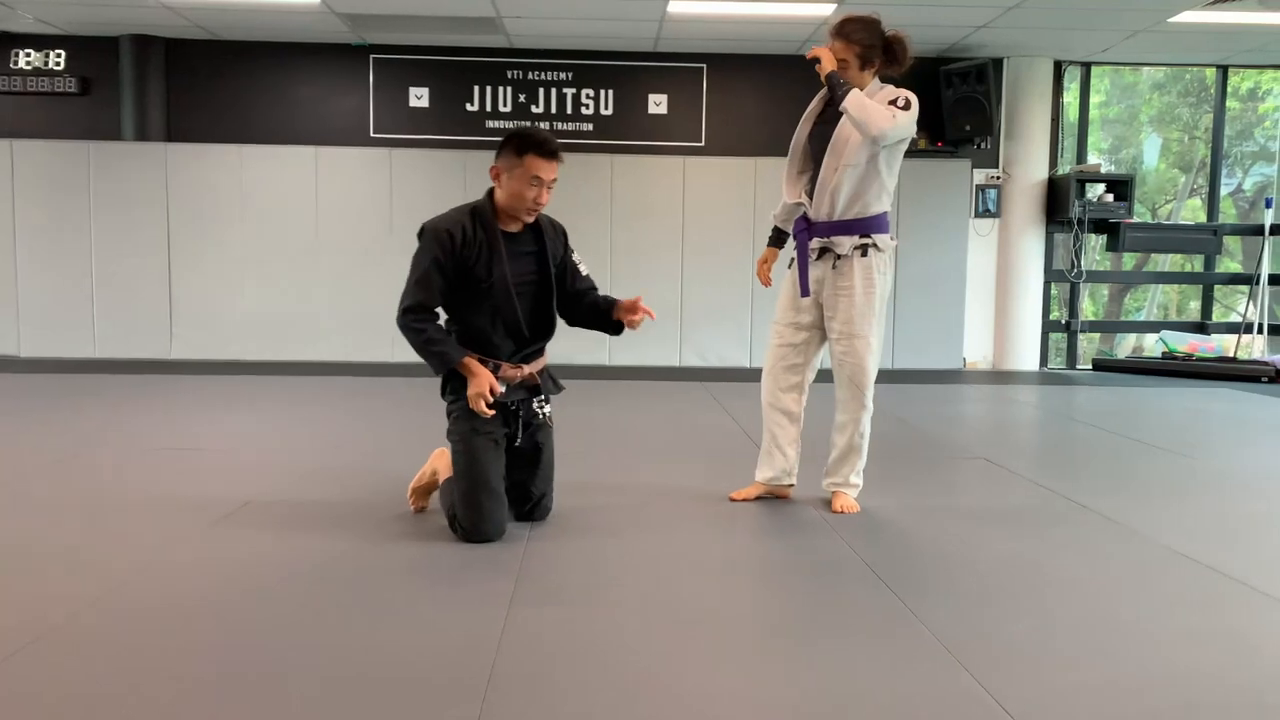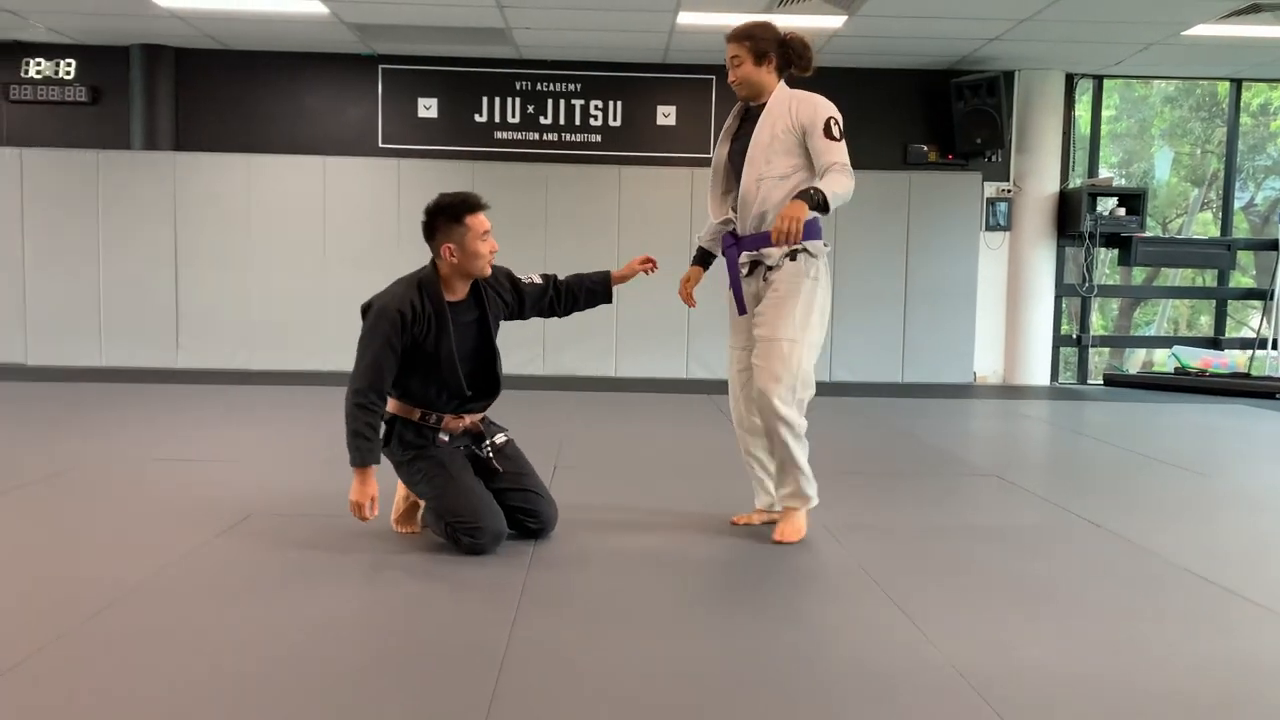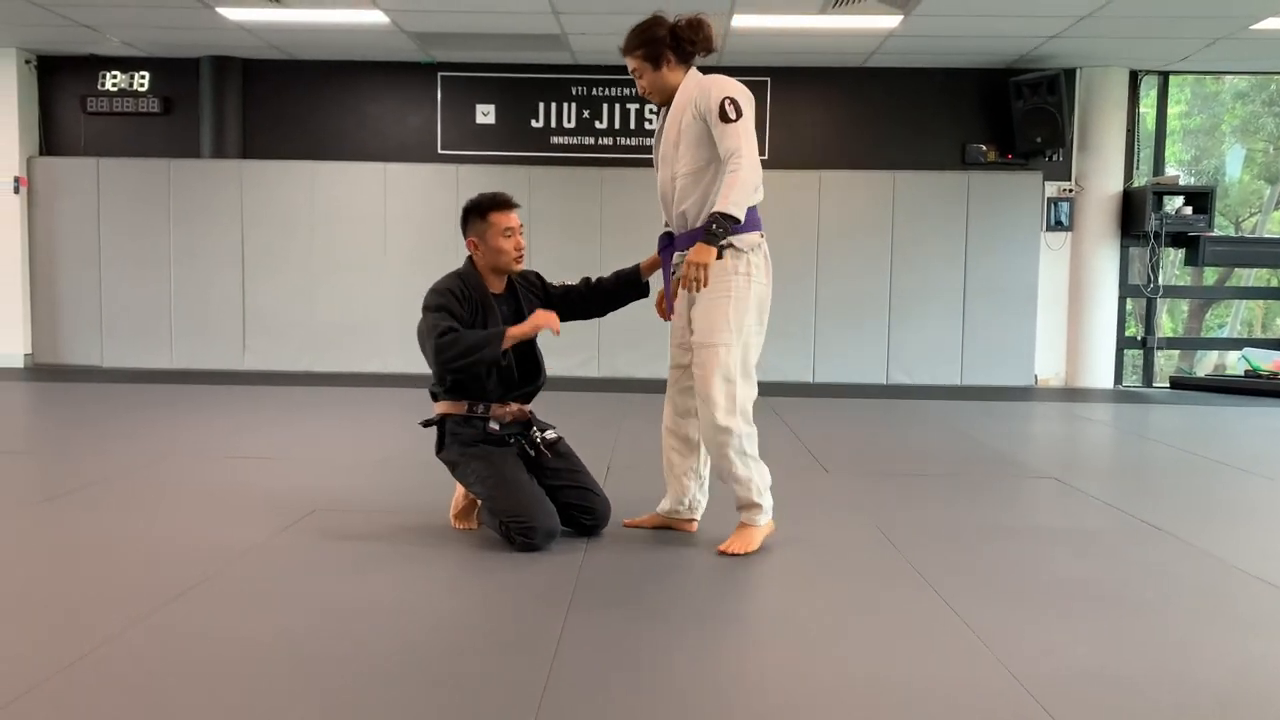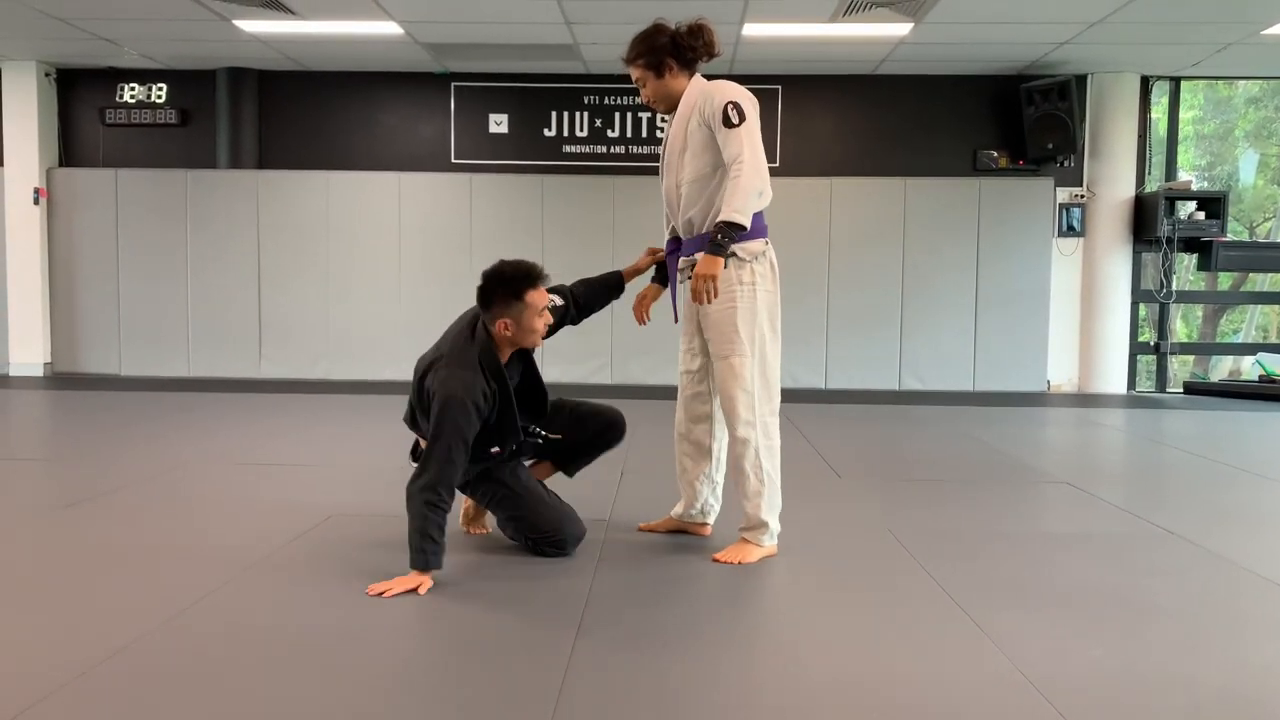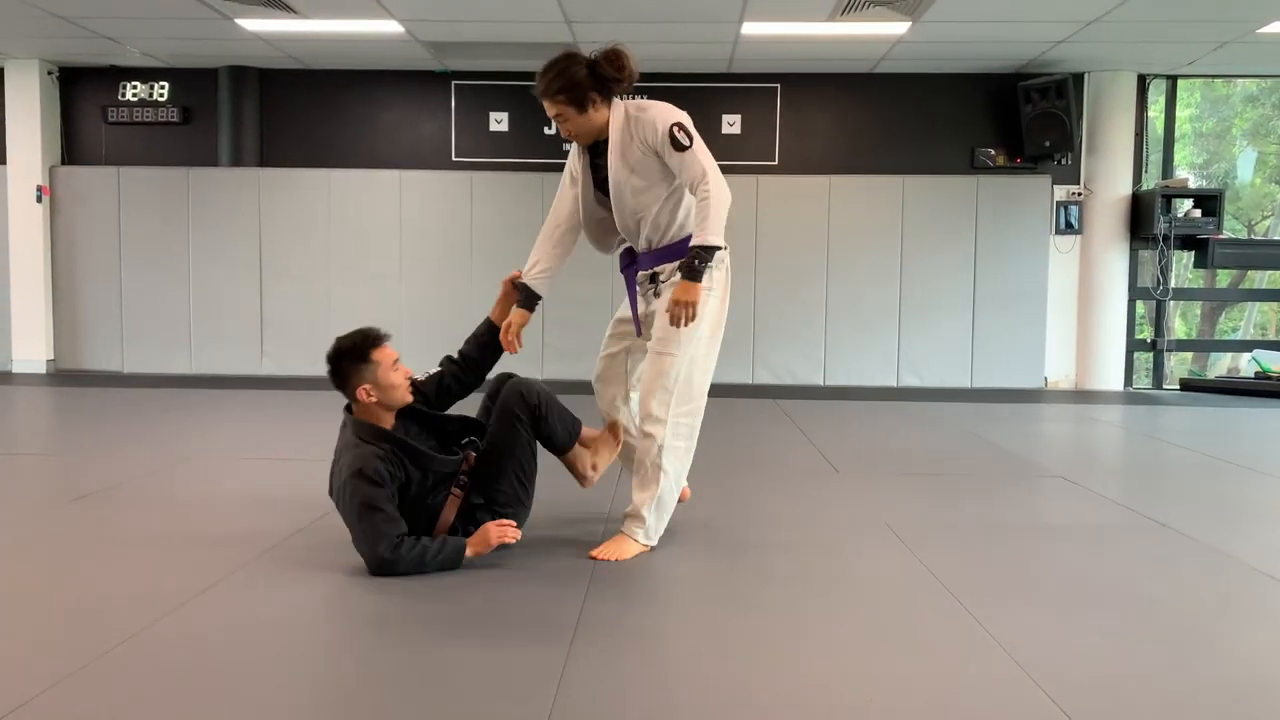
dt=1s
person 1, frame 1
left shoulder: (899, 103)
right shoulder: (823, 104)
left elbow: (878, 130)
left wrist: (835, 81)
right wrist: (774, 241)
left hip: (860, 252)
right hip: (813, 249)
left knee: (854, 371)
right knee: (784, 363)
left ankle: (843, 482)
right ankle: (775, 474)
person 1, frame 2
left shoulder: (810, 108)
right shoulder: (738, 121)
left elbow: (842, 179)
left wrist: (804, 200)
right wrist: (699, 262)
left hip: (794, 261)
right hip: (747, 264)
left knee: (777, 383)
right knee: (746, 390)
left ankle: (798, 496)
right ankle: (773, 500)
person 1, frame 3
left shoulder: (718, 92)
right shoulder: (675, 115)
left elbow: (744, 169)
left wrist: (710, 240)
right wrist: (671, 277)
left hip: (730, 257)
right hip: (697, 262)
left knee: (717, 389)
right knee: (683, 392)
left ankle: (756, 508)
right ankle: (683, 506)
person 1, frame 4
left shoulder: (722, 97)
right shoulder: (683, 119)
left elbow: (748, 173)
left wrist: (716, 248)
right wrist: (660, 278)
left hip: (737, 262)
right hip: (702, 266)
left knee: (744, 398)
right knee: (695, 396)
left ankle: (761, 531)
right ankle: (695, 509)
person 1, frame 5
left shoulder: (657, 121)
right shoulder: (583, 154)
left elbow: (712, 190)
right elbow: (558, 230)
left wrist: (693, 274)
right wrist: (523, 302)
left hip: (690, 272)
right hip: (645, 275)
left knee: (662, 401)
right knee: (610, 383)
left ankle: (642, 527)
right ankle: (667, 483)
person 2, frame 1
left shoulder: (551, 235)
right shoulder: (450, 234)
left elbow: (578, 302)
right elbow: (414, 316)
left wrist: (619, 310)
right wrist: (470, 369)
left hip: (532, 390)
right hip: (477, 389)
left knee: (533, 509)
right knee: (483, 528)
left ankle: (464, 467)
right ankle: (445, 471)
person 2, frame 2
left shoulder: (494, 285)
right shoulder: (397, 307)
left elbow: (554, 296)
right elbow: (365, 392)
left wrist: (620, 276)
right wrist: (363, 473)
left hip: (476, 430)
right hip: (420, 438)
left knee: (540, 519)
right knee: (483, 534)
left ankle: (446, 494)
right ankle: (423, 501)
person 2, frame 3
left shoulder: (526, 286)
right shoulder: (448, 294)
left elbow: (588, 298)
right elbow: (444, 352)
left wrist: (653, 264)
right wrist: (518, 332)
left hip: (523, 426)
right hip: (471, 435)
left knee: (593, 515)
right knee: (538, 531)
left ankle: (502, 489)
right ankle: (478, 496)
person 2, frame 4
left shoulder: (510, 322)
right shoulder: (461, 387)
left elbow: (570, 301)
right elbow: (435, 478)
left wrist: (634, 271)
right wrist: (423, 567)
left hip: (512, 425)
right hip: (474, 457)
left knee: (610, 424)
right knee: (562, 537)
left ankle: (523, 484)
right ankle: (491, 497)
person 2, frame 5
left shoulder: (396, 401)
right shoulder: (362, 469)
left elbow: (462, 373)
right elbow: (385, 555)
left wrist: (504, 306)
right wrist: (469, 546)
left hip: (466, 484)
right hip: (481, 516)
left knee: (507, 385)
right knee: (522, 395)
left ankle: (588, 443)
right ankle: (585, 464)
